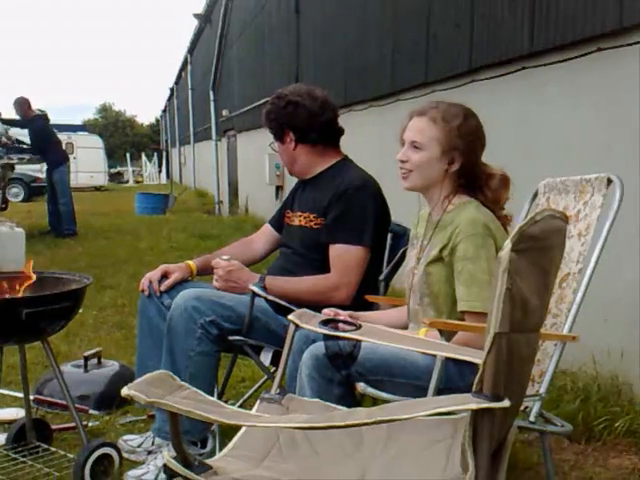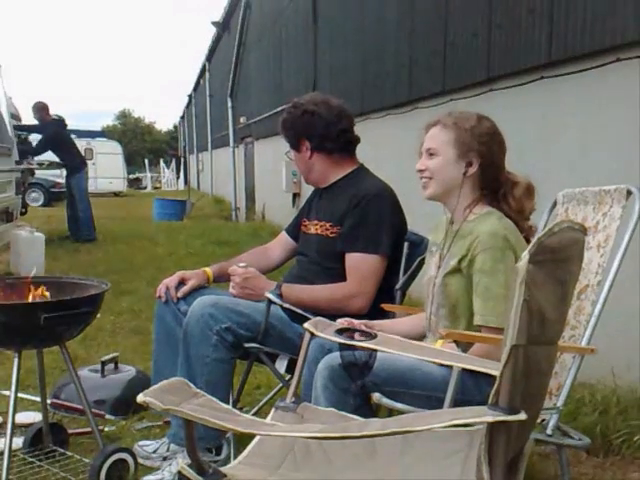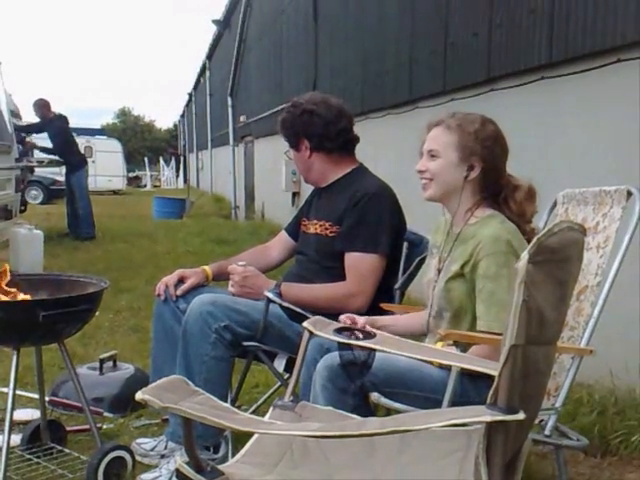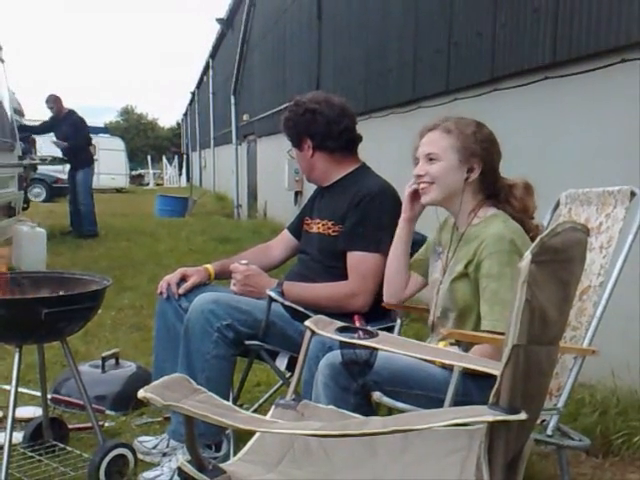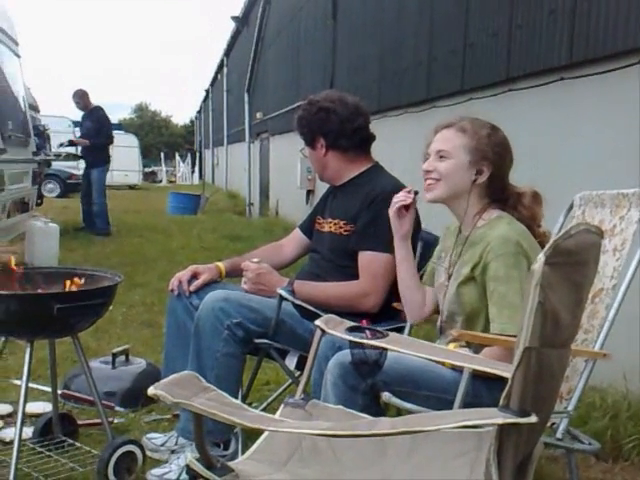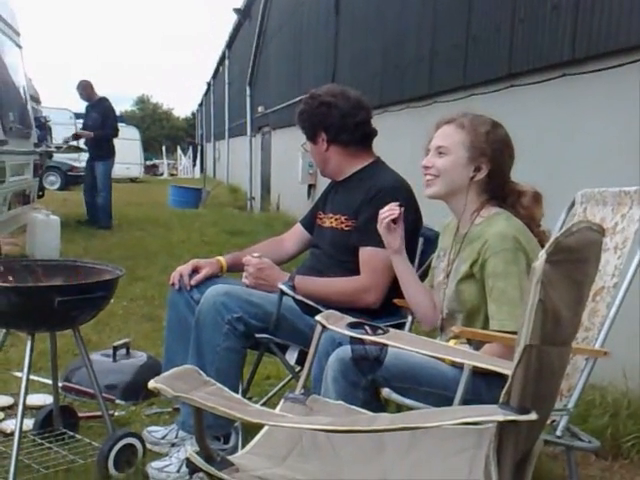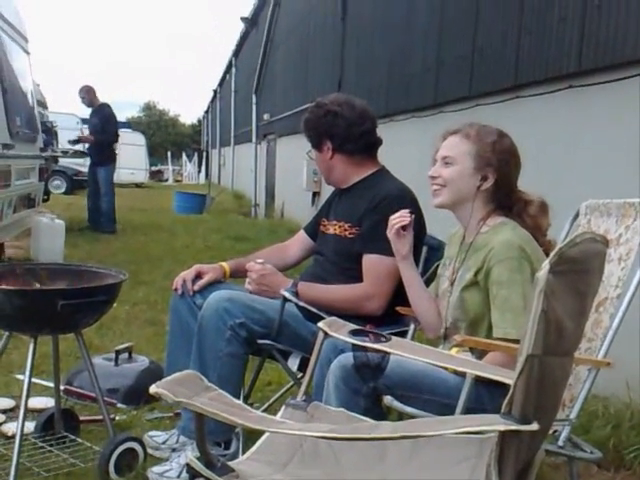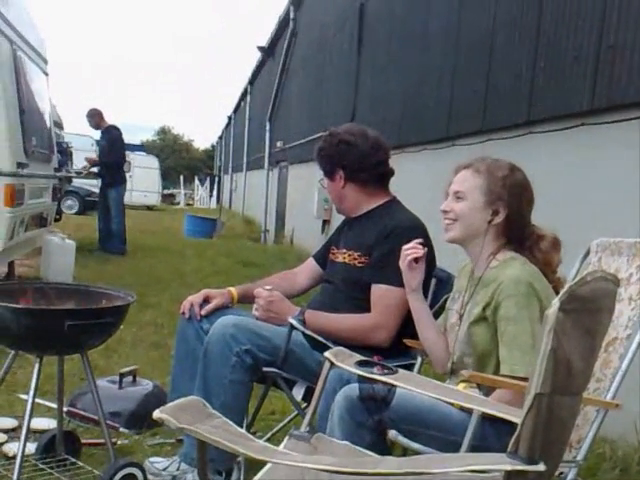
dt=0.4s
person 1, frame 1
left shoulder: (354, 189)
right shoulder: (305, 187)
left elbow: (341, 289)
right elbow: (257, 243)
left wrist: (255, 283)
right wrist: (192, 265)
right hip: (275, 300)
left knee: (193, 307)
right knee: (160, 292)
left ankle: (187, 441)
right ankle: (164, 420)
person 1, frame 2
left shoulder: (370, 198)
right shoulder: (322, 196)
left elbow: (357, 298)
right elbow: (274, 250)
left wrist: (271, 290)
right wrist: (208, 272)
right hip: (291, 309)
left knee: (210, 314)
right knee: (176, 299)
left ankle: (201, 447)
right ankle: (180, 429)
person 1, frame 3
left shoulder: (370, 197)
right shoulder: (321, 195)
left elbow: (357, 297)
right elbow: (273, 250)
left wrist: (271, 289)
right wrist: (207, 271)
right hip: (290, 307)
left knee: (209, 312)
right knee: (175, 298)
left ankle: (199, 445)
right ankle: (177, 426)
person 1, frame 4
left shoulder: (372, 196)
right shoulder: (324, 194)
left elbow: (359, 296)
right elbow: (275, 248)
left wrist: (273, 289)
right wrist: (210, 269)
right hip: (294, 306)
left knee: (211, 311)
right knee: (177, 296)
left ankle: (201, 444)
right ankle: (179, 424)
person 1, frame 5
left shoulder: (383, 195)
right shoulder: (337, 193)
left elbow: (370, 296)
right elbow: (287, 247)
left wrist: (284, 287)
right wrist: (220, 268)
right hip: (303, 305)
left knee: (221, 309)
right knee: (190, 293)
left ankle: (211, 442)
right ankle: (189, 423)
person 1, frame 6
left shoulder: (386, 191)
right shoulder: (338, 188)
left elbow: (370, 291)
right elbow: (288, 242)
left wrist: (285, 282)
right wrist: (221, 262)
right hip: (304, 299)
left knee: (223, 302)
right knee: (189, 287)
left ankle: (210, 436)
right ankle: (187, 414)
person 1, frame 7
left shoulder: (390, 199)
right shoulder: (342, 195)
left elbow: (373, 299)
right elbow: (291, 249)
left wrist: (288, 289)
right wrist: (225, 268)
right hip: (309, 307)
left knee: (224, 309)
right knee: (193, 292)
left ankle: (210, 442)
right ankle: (188, 421)
person 1, frame 8
left shoulder: (400, 230)
right shoulder: (352, 225)
left elbow: (380, 329)
right elbow: (299, 277)
left wrist: (295, 316)
right wrist: (232, 293)
right hip: (315, 335)
left knee: (231, 334)
right knee: (199, 317)
right ankle: (192, 448)
person 2, frame 1
left shoulder: (471, 224)
right shoulder: (427, 218)
left elbow: (477, 337)
left wrist: (393, 344)
right wrist: (357, 318)
left hip: (462, 366)
right hip: (426, 351)
left knee: (322, 358)
right knee: (308, 338)
person 2, frame 2
left shoulder: (490, 235)
right shoulder: (447, 229)
left elbow: (493, 349)
left wrist: (419, 357)
right wrist: (372, 327)
left hip: (479, 379)
right hip: (445, 362)
left knee: (338, 369)
right knee: (325, 348)
person 2, frame 3
left shoulder: (494, 239)
right shoulder: (446, 229)
left elbow: (494, 352)
left wrist: (413, 356)
right wrist: (375, 322)
left hip: (478, 381)
right hip: (442, 363)
left knee: (337, 368)
right knee: (322, 347)
person 2, frame 4
left shoulder: (497, 238)
right shoulder: (448, 229)
left elbow: (497, 352)
right elbow: (393, 294)
left wrist: (418, 356)
right wrist: (407, 221)
left hip: (481, 381)
right hip: (444, 362)
left knee: (339, 367)
right knee: (326, 345)
person 2, frame 5
left shoulder: (503, 239)
right shoulder: (455, 232)
left elbow: (507, 354)
right elbow: (417, 312)
left wrist: (426, 360)
right wrist: (401, 238)
left hip: (492, 383)
right hip: (455, 363)
left knee: (348, 366)
right knee: (335, 345)
person 2, frame 6
left shoulder: (500, 236)
right shoulder: (453, 229)
left elbow: (507, 350)
right elbow: (431, 318)
left wrist: (438, 361)
right wrist: (396, 251)
left hip: (491, 380)
right hip: (456, 361)
left knee: (348, 362)
person 2, frame 7
left shoulder: (506, 245)
right shoulder: (459, 239)
left elbow: (509, 359)
right elbow: (435, 327)
left wrist: (436, 372)
right wrist: (403, 258)
left hip: (494, 389)
right hip: (458, 369)
left knee: (350, 368)
right knee: (338, 348)
person 2, frame 8
left shoulder: (515, 281)
right shoulder: (469, 273)
left elbow: (518, 396)
right elbow: (444, 361)
left wrist: (455, 408)
right wrist: (413, 290)
left hip: (500, 427)
right hip: (467, 405)
left knee: (356, 400)
right knee: (342, 379)
person 3, frame 1
left shoulder: (38, 126)
right shoulder: (32, 119)
left elbow: (35, 150)
right elbow: (17, 123)
left hip: (59, 163)
right hip: (52, 163)
left knee: (63, 198)
right knee: (52, 197)
left ankle: (69, 229)
right ankle: (56, 228)
person 3, frame 2
left shoulder: (53, 130)
right shoulder: (50, 124)
left elbow: (36, 150)
right elbow: (33, 128)
right wrist: (13, 127)
left hip: (77, 168)
right hip: (71, 168)
left knee: (81, 202)
right knee: (71, 202)
left ankle: (88, 235)
right ankle: (75, 233)
person 3, frame 3
left shoulder: (58, 125)
right shoulder: (48, 123)
left elbow: (58, 150)
right elbow: (31, 128)
left wrist: (37, 147)
left hip: (78, 166)
right hip: (70, 166)
left knee: (82, 200)
right knee: (71, 200)
left ankle: (88, 232)
right ankle: (74, 230)
person 3, frame 4
left shoulder: (76, 120)
right shoulder: (55, 120)
left elbow: (87, 142)
right elbow: (39, 129)
left wrist: (67, 145)
right wrist: (20, 127)
left hip: (84, 164)
right hip: (73, 164)
left knee: (84, 199)
right knee: (73, 199)
left ankle: (91, 230)
right ankle: (76, 228)
person 3, frame 5
left shoulder: (100, 116)
right shoulder: (85, 117)
left elbow: (108, 140)
left wrist: (88, 143)
right wrist: (71, 142)
left hip: (99, 163)
right hip: (89, 163)
left knee: (97, 197)
right knee: (85, 196)
left ankle: (103, 228)
right ankle: (89, 224)
person 3, frame 6
left shoulder: (106, 107)
right shoulder: (89, 108)
left elbow: (113, 132)
left wrist: (92, 135)
right wrist: (74, 136)
left hip: (104, 156)
right hip: (92, 155)
left knee: (102, 190)
right knee: (88, 189)
left ankle: (105, 221)
right ankle: (92, 218)
person 3, frame 7
left shoulder: (107, 113)
right shoulder: (93, 113)
left elbow: (113, 138)
left wrist: (92, 139)
right wrist: (81, 139)
left hip: (105, 161)
right hip: (95, 160)
left knee: (106, 194)
right knee: (92, 194)
left ankle: (108, 226)
right ankle: (94, 224)
person 3, frame 8
left shoulder: (114, 134)
right shoulder: (104, 134)
left elbow: (119, 159)
left wrist: (98, 161)
right wrist: (94, 163)
left hip: (116, 182)
right hip: (106, 181)
left knee: (116, 215)
right knee: (103, 215)
left ankle: (119, 247)
right ankle: (105, 244)
